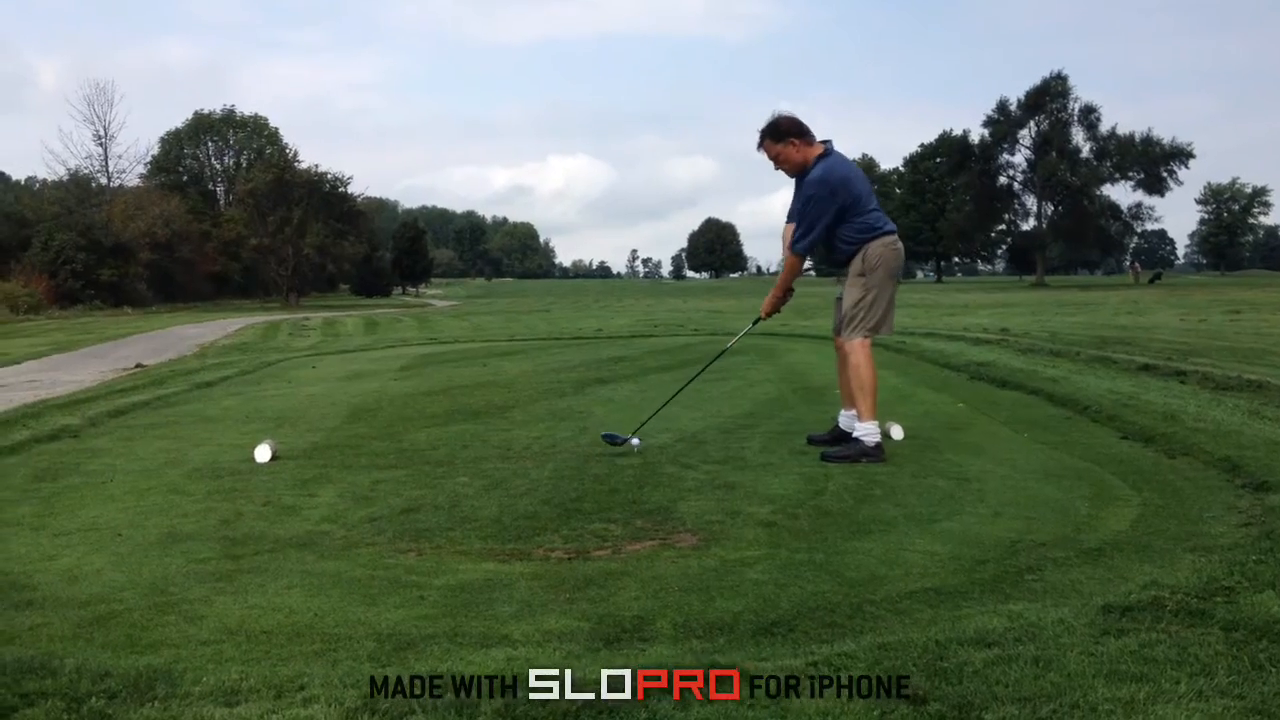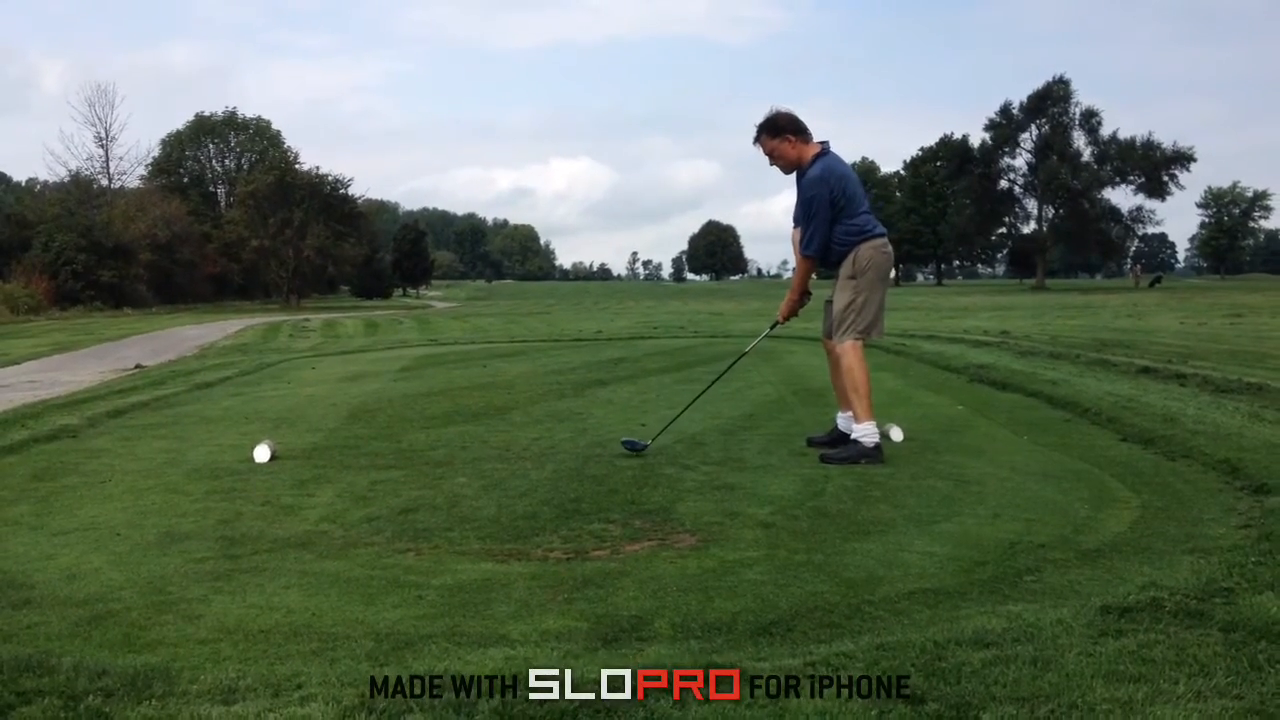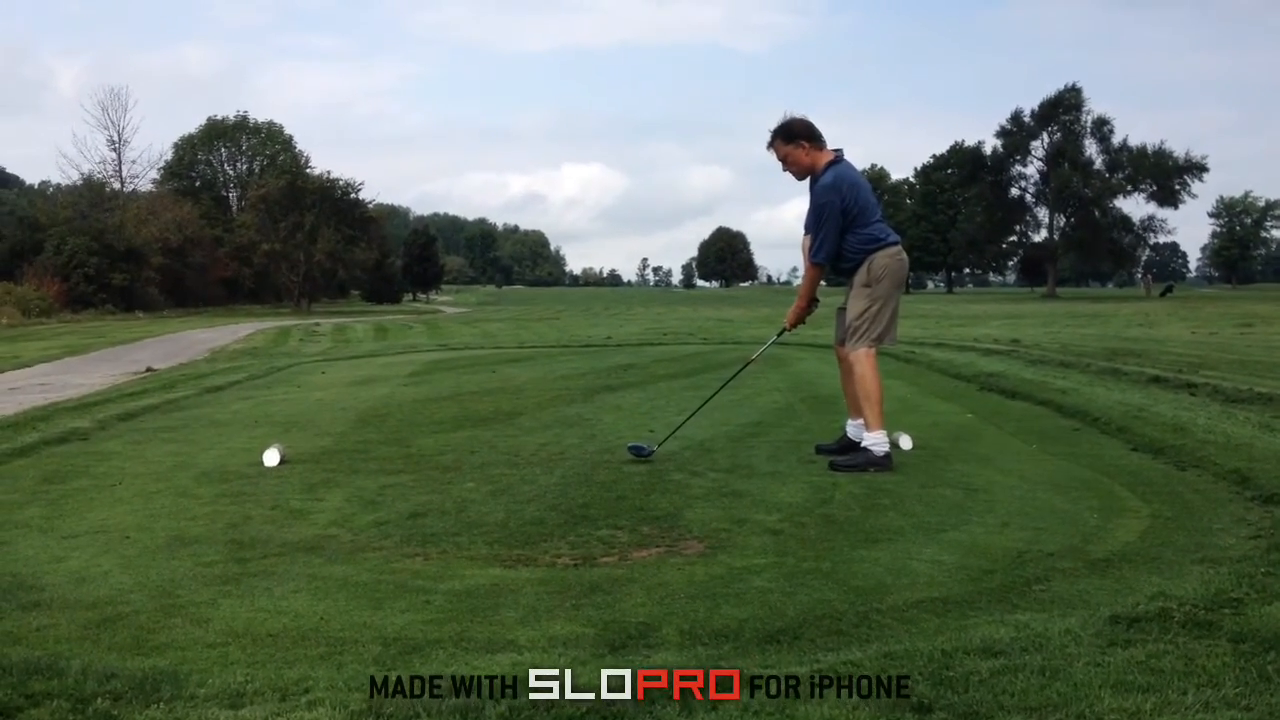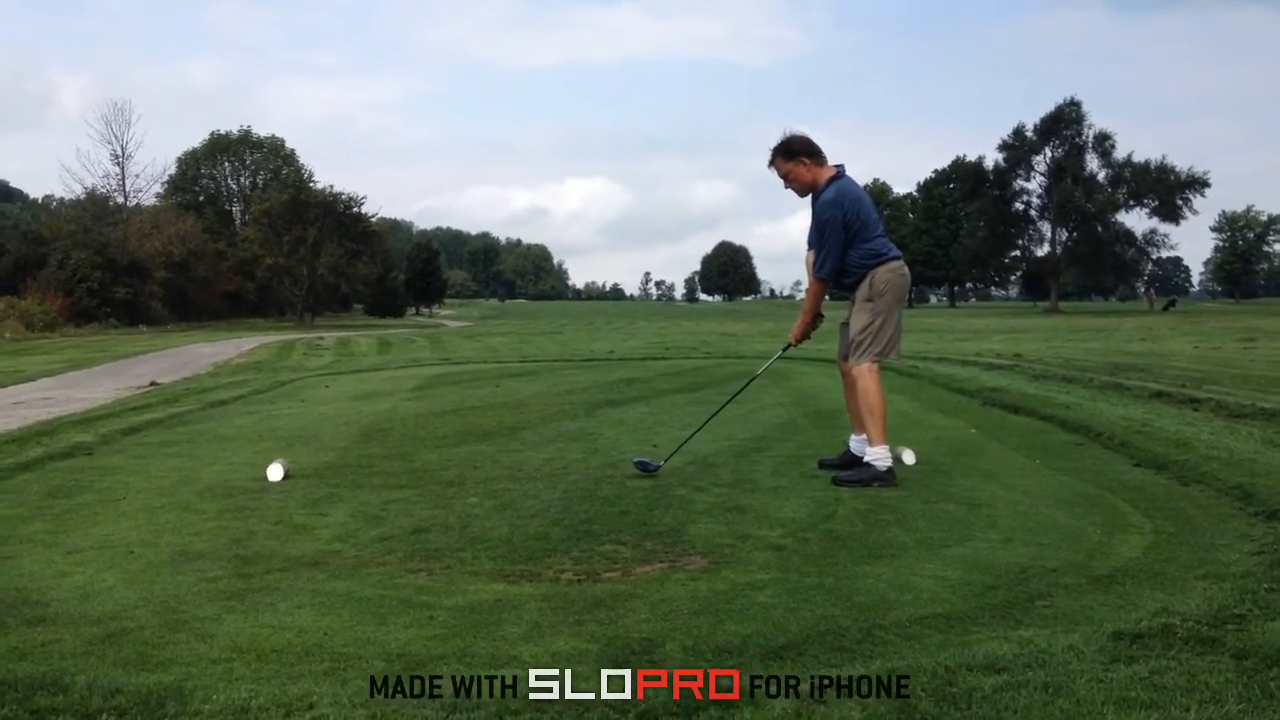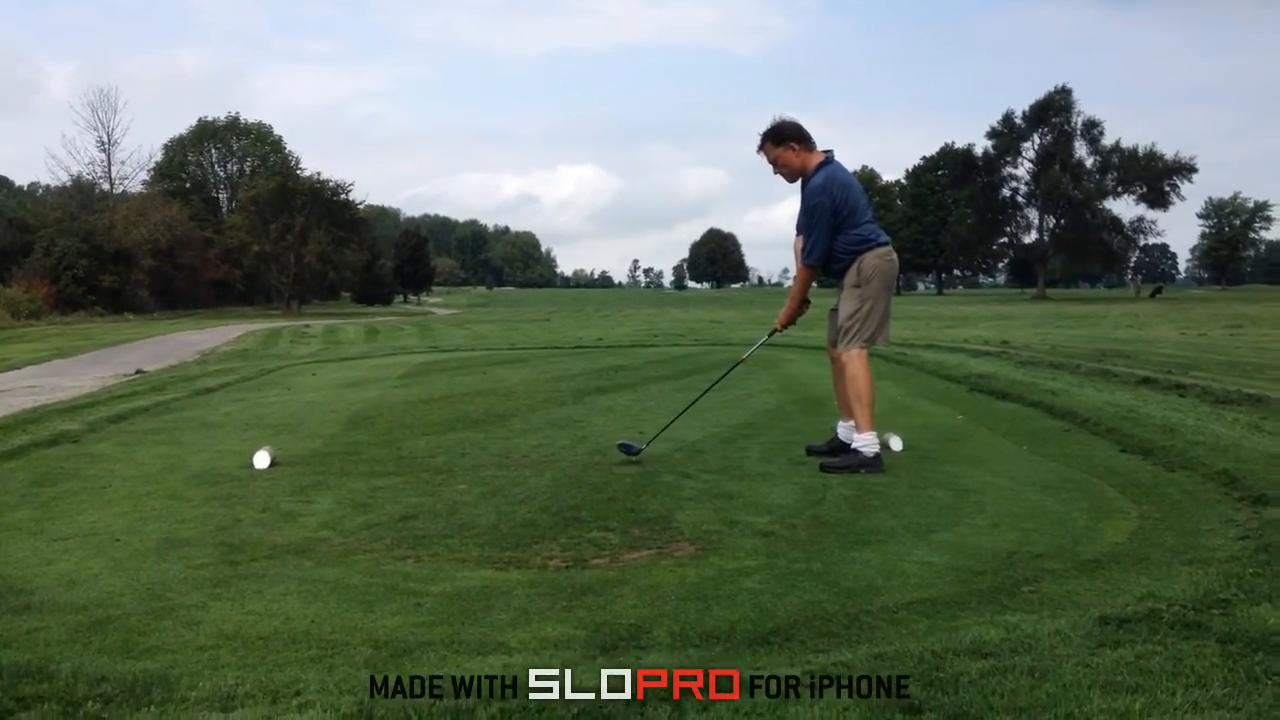
dt=1s
person 1, frame 1
left shoulder: (821, 178)
right shoulder: (816, 166)
left elbow: (802, 245)
right elbow: (793, 226)
left wrist: (777, 293)
right wrist: (787, 283)
left hip: (874, 253)
right hip: (862, 256)
left knee: (856, 340)
right knee: (842, 339)
left ankle: (868, 438)
right ankle: (849, 425)
person 1, frame 2
left shoulder: (818, 177)
right shoulder: (815, 167)
left elbow: (812, 247)
right elbow: (801, 230)
left wrist: (794, 295)
right wrist: (800, 285)
left hip: (863, 256)
right hip: (854, 258)
left knee: (847, 342)
right knee: (832, 341)
left ankle: (867, 439)
right ankle: (847, 426)
person 1, frame 3
left shoulder: (830, 185)
right shoulder: (830, 173)
left elbow: (821, 254)
right elbow: (812, 237)
left wrist: (801, 304)
right wrist: (807, 291)
left hip: (878, 264)
right hip: (868, 265)
left knee: (860, 349)
right knee: (844, 348)
left ankle: (877, 447)
right ankle: (856, 434)
person 1, frame 4
left shoulder: (831, 200)
right shoulder: (832, 188)
left elbow: (825, 270)
right elbow: (815, 252)
left wrist: (806, 319)
right wrist: (812, 307)
left hip: (880, 279)
right hip: (871, 280)
left knee: (864, 364)
right knee: (848, 363)
left ankle: (879, 462)
right ankle: (860, 448)
person 1, frame 5
left shoulder: (820, 186)
right shoulder: (821, 173)
left elbow: (813, 256)
right elbow: (803, 238)
left wrist: (793, 305)
right wrist: (799, 292)
left hip: (868, 265)
right hip: (858, 267)
left knee: (853, 350)
right knee: (837, 349)
left ankle: (867, 448)
right ankle: (847, 435)
